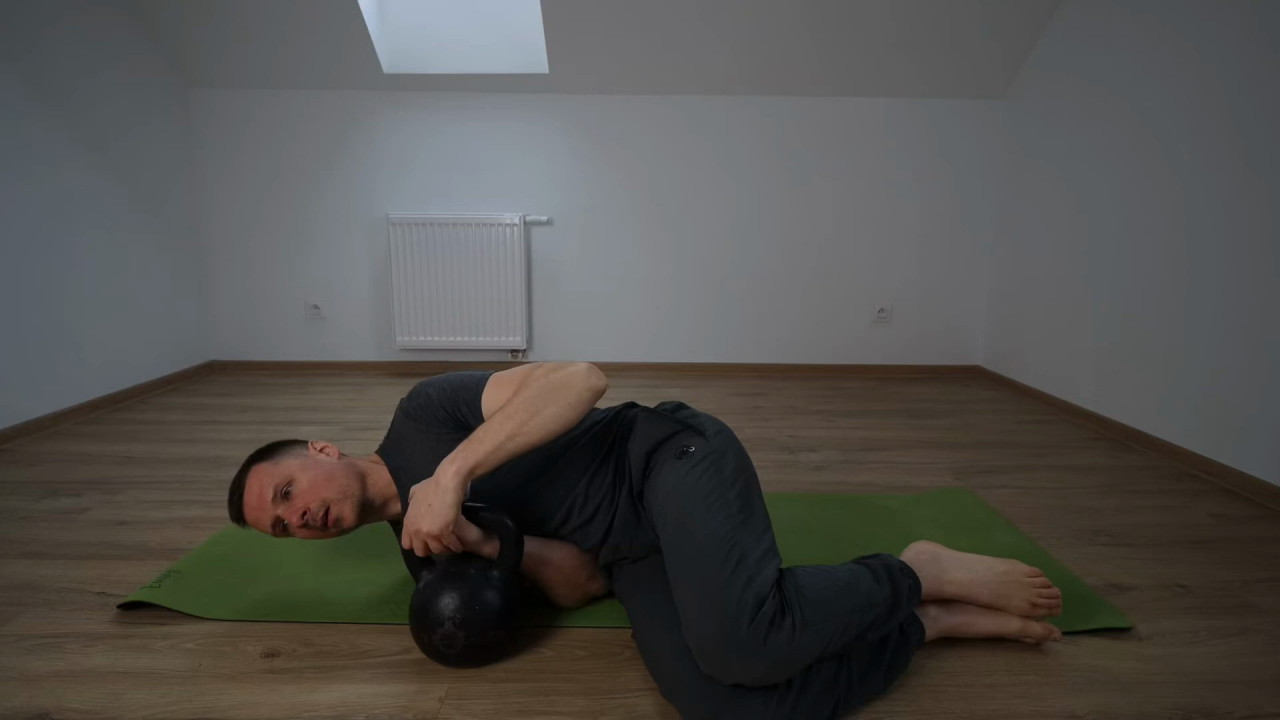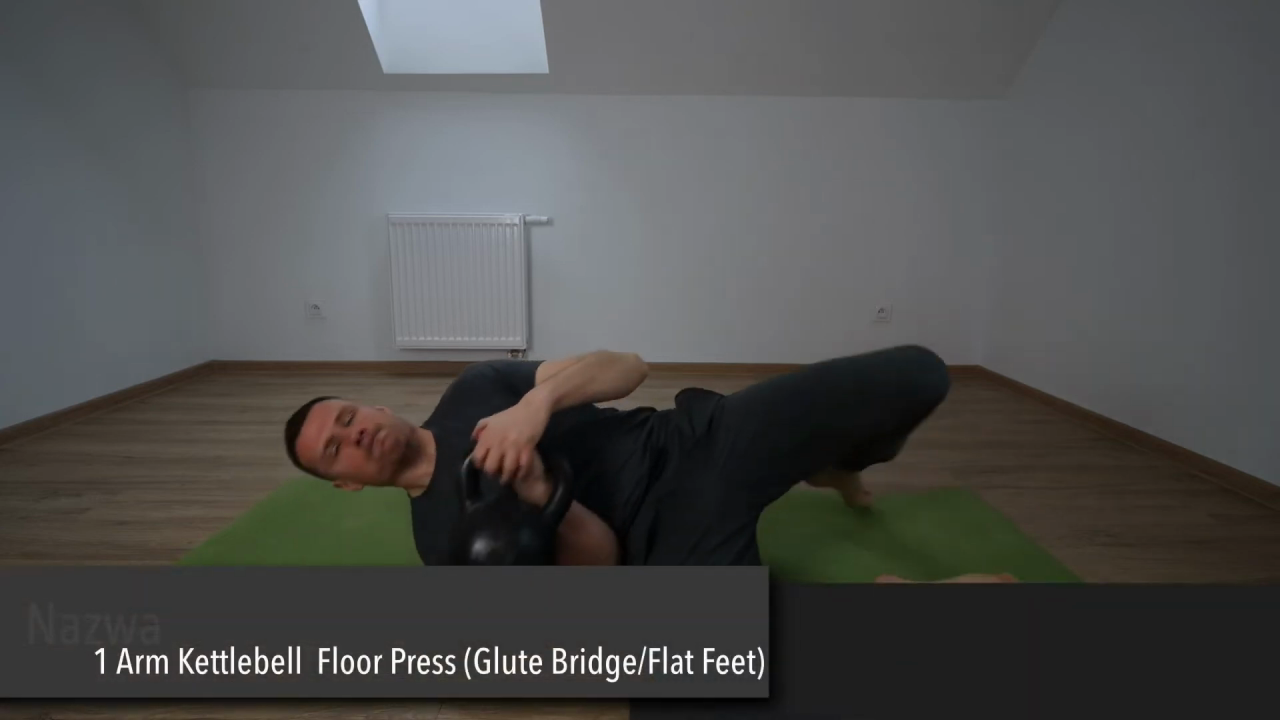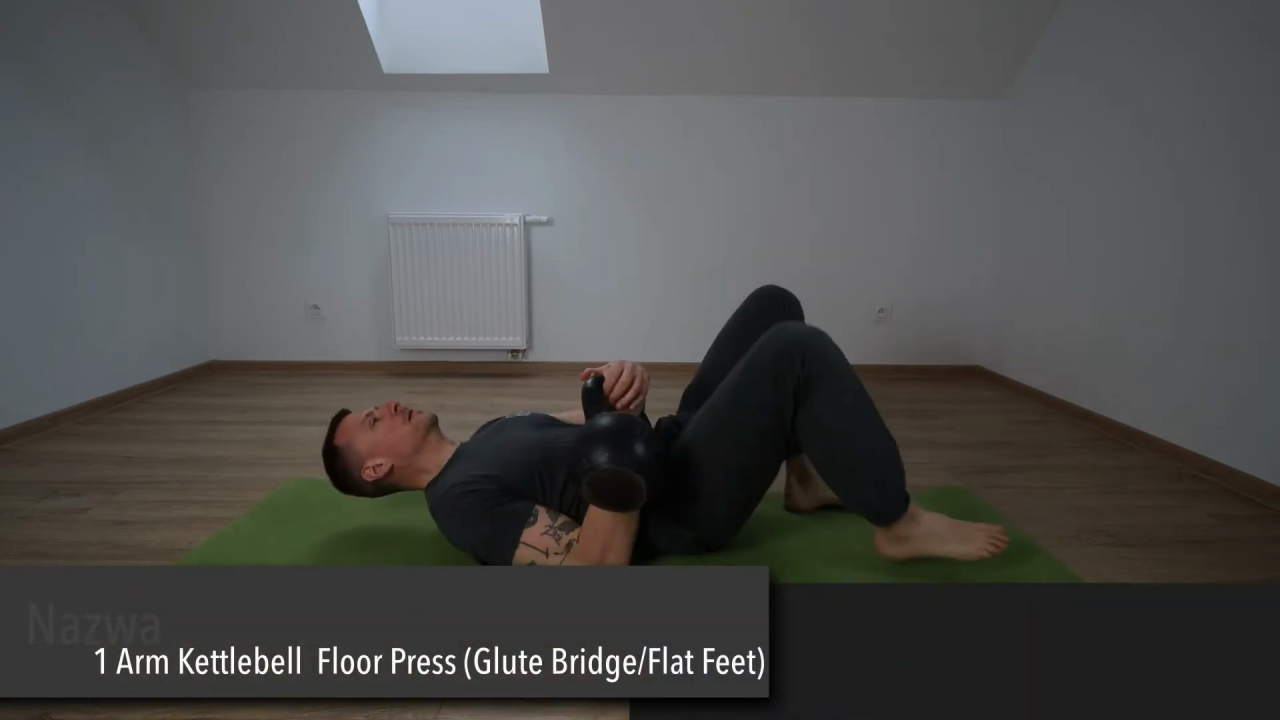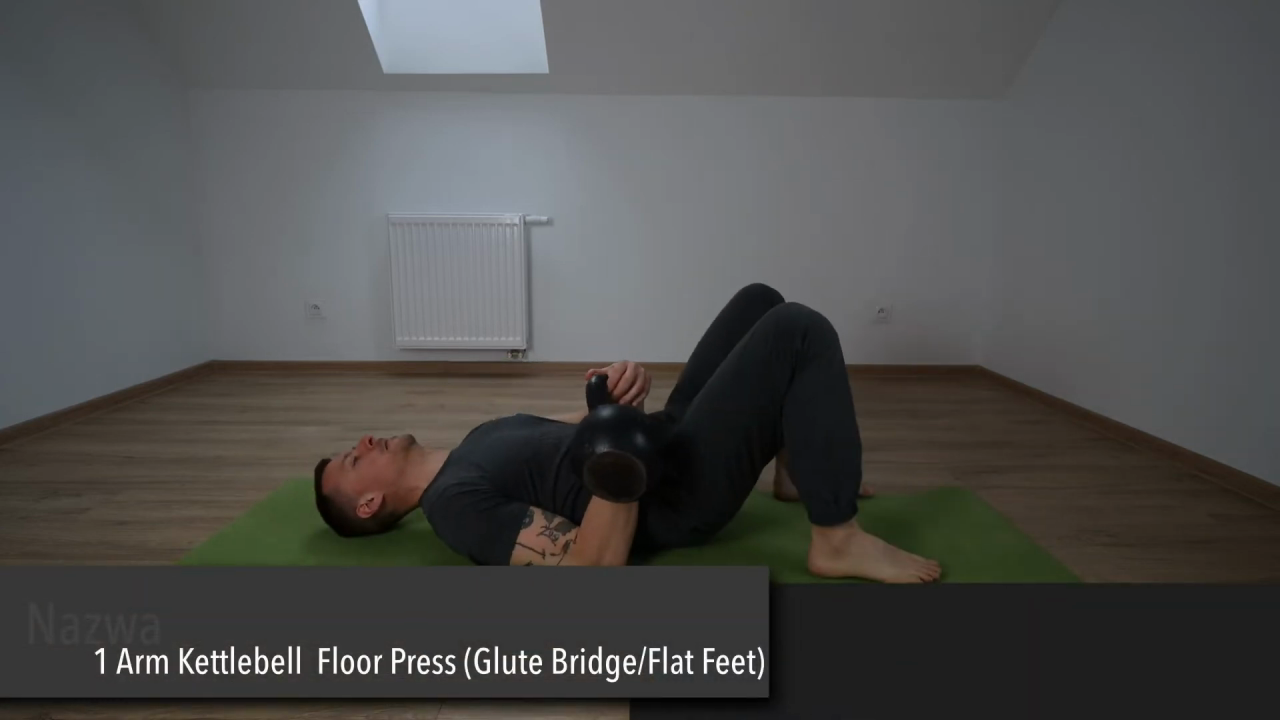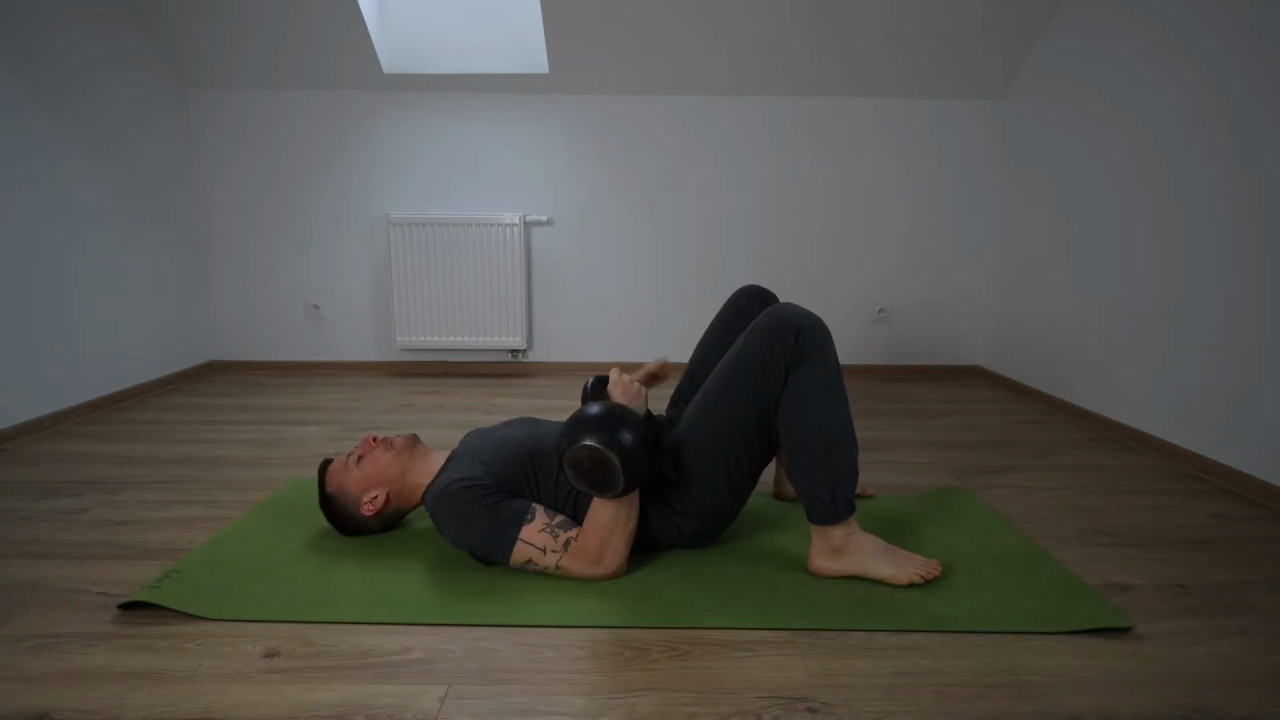
dt=1s
person 1, frame 1
left shoulder: (425, 413)
right shoulder: (423, 548)
left elbow: (580, 379)
right elbow: (577, 581)
left wrist: (456, 471)
right wrist: (479, 545)
left hip: (671, 459)
right hip: (635, 551)
left knee: (740, 640)
left ankle: (914, 574)
right ankle: (926, 621)
person 1, frame 2
left shoulder: (474, 390)
right shoulder: (441, 535)
left elbow: (629, 367)
right elbow: (599, 563)
left wrist: (541, 396)
right wrist: (539, 499)
left hip: (701, 442)
right hip: (675, 542)
left knee: (914, 376)
left ankle: (831, 470)
person 1, frame 3
left shoulder: (491, 433)
right shoulder: (462, 500)
left elbow: (587, 423)
right elbow: (597, 568)
left wrist: (622, 381)
left hip: (675, 447)
right hip: (689, 496)
left knee: (773, 303)
right knee: (798, 347)
left ankle: (812, 479)
right ankle: (899, 526)
person 1, frame 4
left shoulder: (478, 444)
right shoulder: (455, 505)
left elbow: (576, 426)
right elbow: (601, 561)
left wrist: (622, 385)
left hip: (667, 444)
right hip: (684, 489)
left knee: (762, 301)
right knee: (800, 331)
left ankle: (798, 472)
right ankle: (839, 542)
person 1, frame 5
left shoulder: (471, 452)
right shoulder: (458, 501)
right elbow: (600, 558)
left wrist: (632, 390)
left hip: (665, 445)
right hip: (683, 493)
left knee: (756, 301)
right knee: (794, 332)
left ankle: (794, 472)
right ankle: (837, 541)
